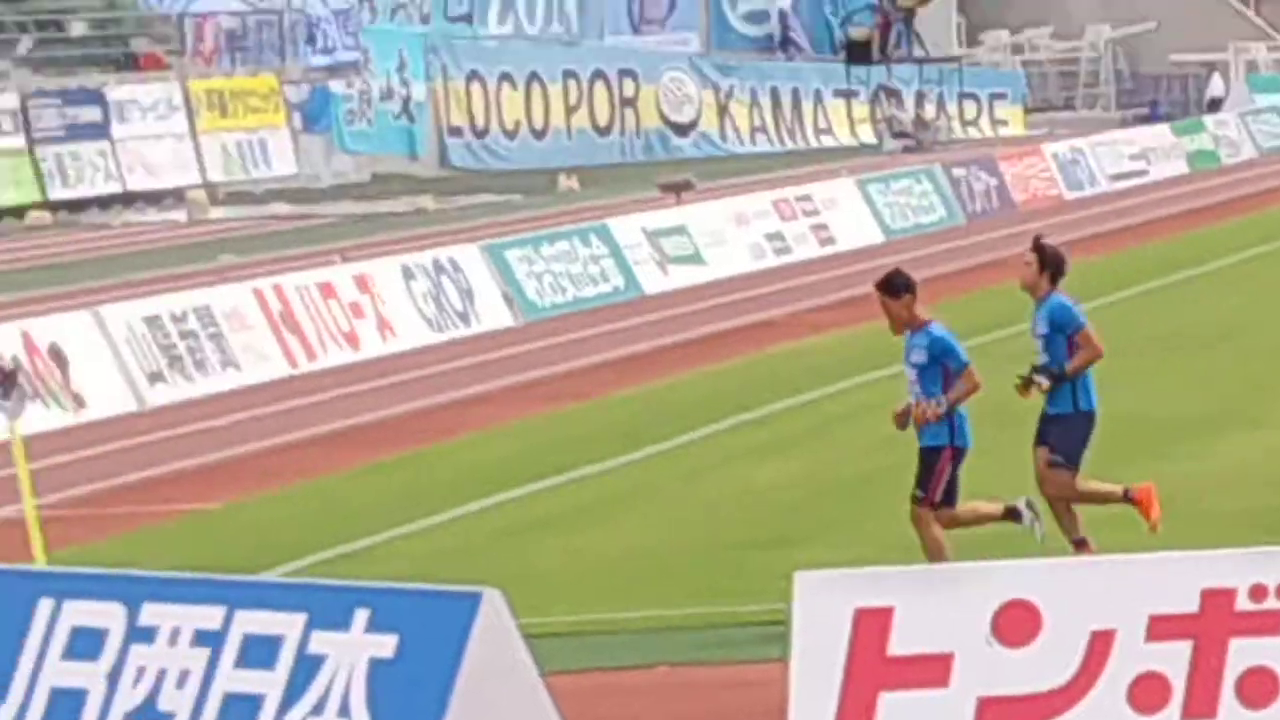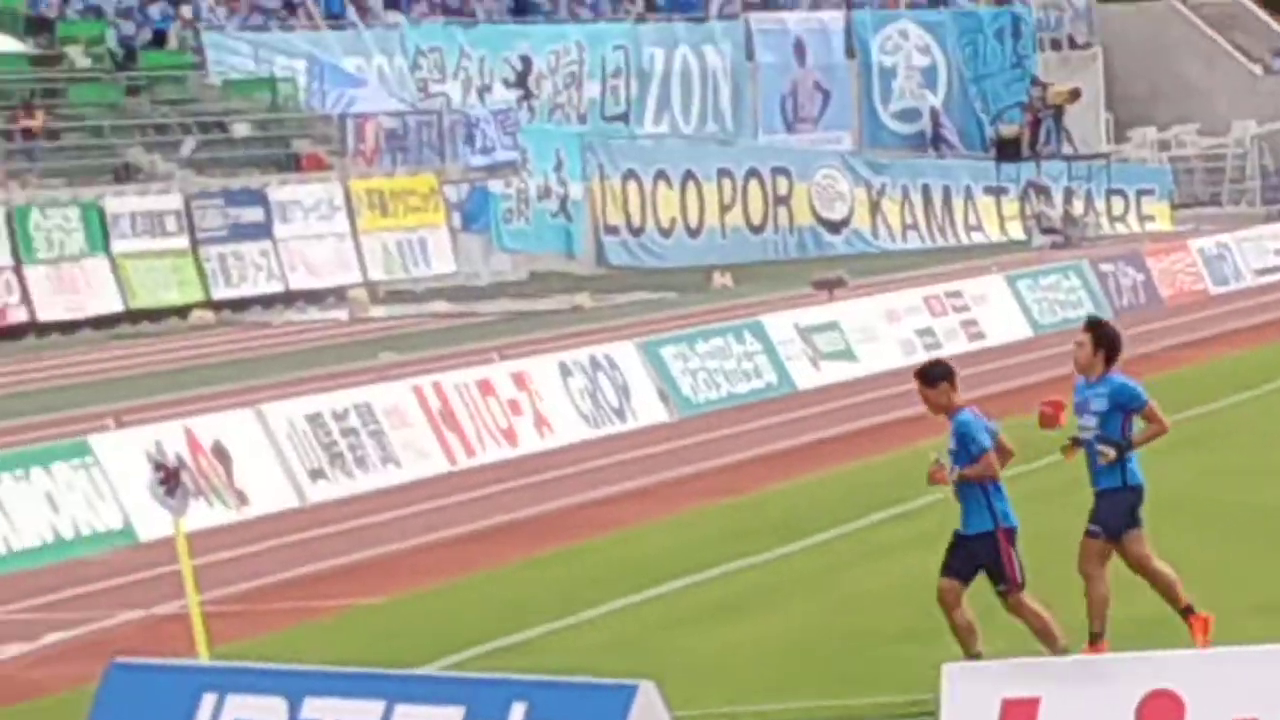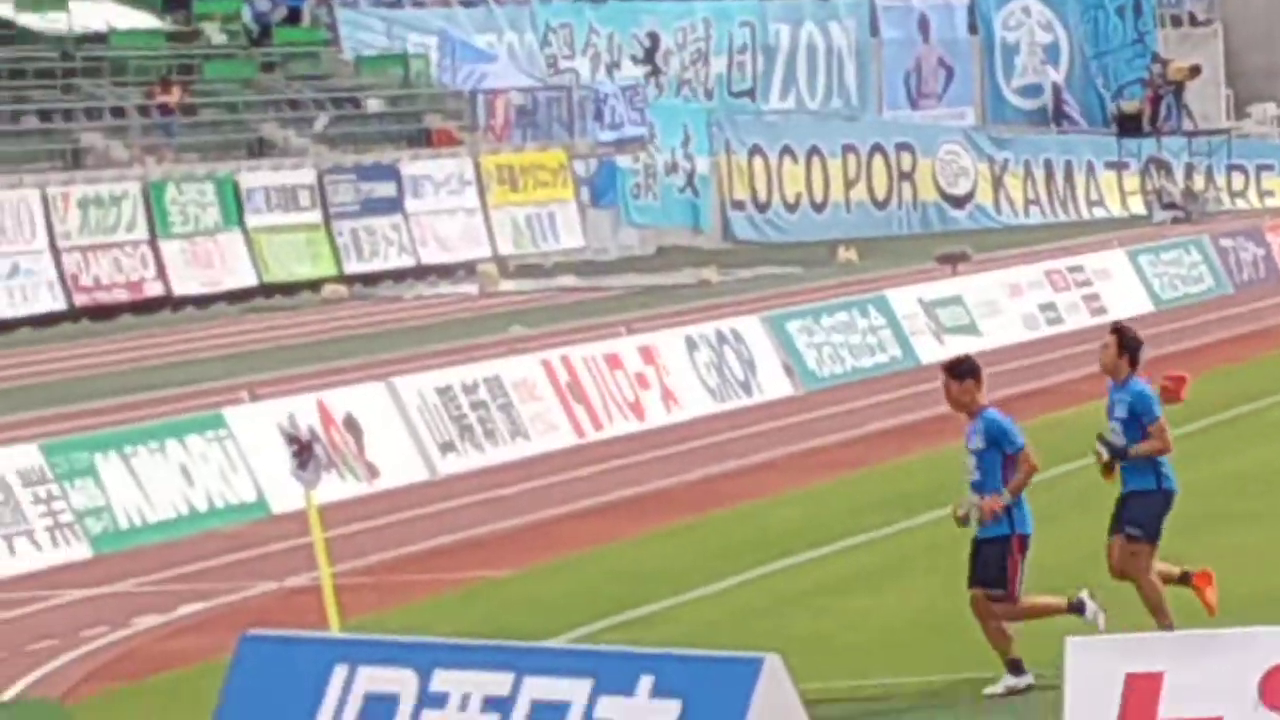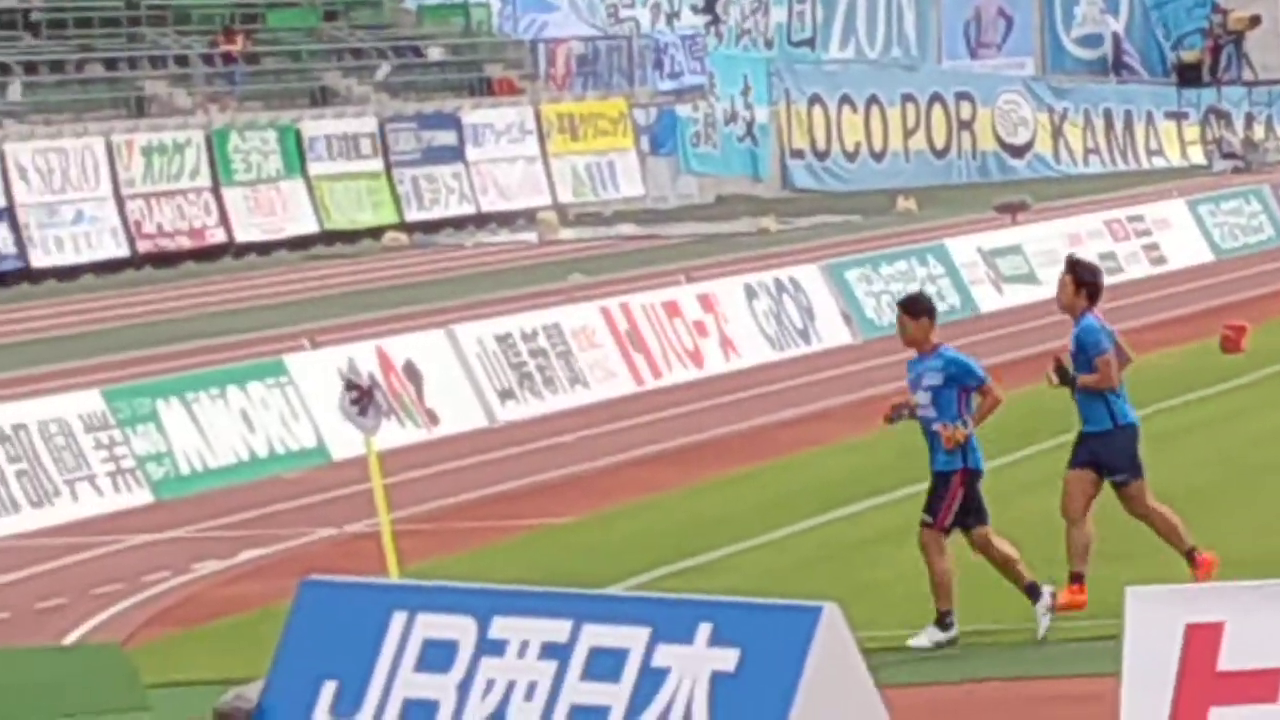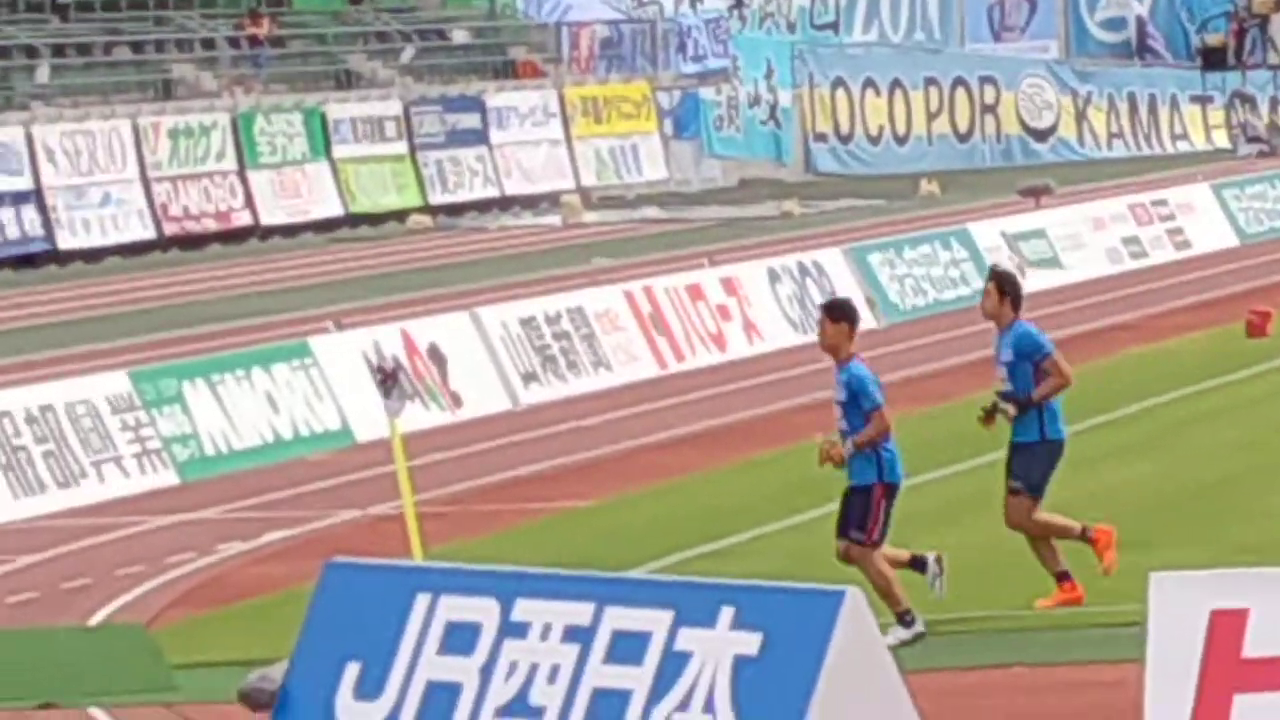
dt=0.2s
person 1, frame 1
left shoulder: (1060, 308)
right shoulder: (1045, 307)
left elbow: (1095, 349)
left wrist: (1058, 378)
right wrist: (1034, 379)
left hip: (1074, 411)
right hip: (1055, 411)
left knee: (1058, 490)
right knee: (1050, 488)
left ankle: (1136, 496)
right ankle: (1084, 554)
person 1, frame 2
left shoulder: (1121, 387)
right shoulder: (1081, 386)
left elbow: (1161, 424)
left wrist: (1124, 447)
right wrist: (1077, 442)
left hip: (1120, 487)
right hip: (1107, 487)
left knee: (1090, 564)
right knee: (1143, 563)
left ankle: (1096, 648)
right ankle: (1194, 618)
person 1, frame 3
left shoulder: (1140, 393)
right shoulder: (1117, 388)
left elbow: (1164, 443)
left wrist: (1123, 453)
right wrist: (1111, 458)
left hip: (1152, 489)
right hip: (1134, 490)
left knee: (1137, 569)
right knee: (1120, 567)
right ankle: (1195, 579)
person 1, frame 4
left shoulder: (1088, 328)
right shoulder: (1089, 323)
left elbow: (1108, 378)
right elbow: (1125, 358)
left wrist: (1070, 381)
left hip: (1113, 430)
right hip: (1093, 430)
left knee: (1141, 507)
right knee: (1072, 509)
left ankle: (1198, 560)
right ankle: (1076, 588)
person 1, frame 5
left shoulder: (1026, 335)
right shoulder: (1006, 336)
left elbow: (1065, 377)
left wrist: (1028, 403)
right wrist: (995, 409)
left hip: (1041, 438)
right hip: (1024, 438)
left knee: (1017, 519)
right knee: (1022, 518)
left ankle: (1096, 535)
right ankle: (1068, 587)
person 2, frame 1
left shoulder: (937, 338)
right shoulder: (914, 337)
left elbow: (972, 381)
left wrist: (939, 407)
right wrist: (909, 409)
left hip: (945, 439)
right hip: (933, 439)
left knee: (923, 514)
right knee: (943, 515)
right ankle: (1015, 510)
person 2, frame 2
left shoulder: (965, 422)
right shoulder: (966, 417)
left elbow: (992, 468)
right elbow: (1006, 449)
left wrist: (952, 476)
left hip: (991, 524)
right hip: (971, 526)
left knee: (1014, 600)
right knee: (946, 592)
right ankle: (976, 664)
person 2, frame 3
left shoulder: (994, 422)
right shoulder: (977, 424)
left elbow: (1030, 465)
left wrist: (1002, 499)
right wrist: (969, 505)
left hip: (1008, 530)
right hip: (988, 531)
left knee: (1002, 608)
right knee: (979, 602)
left ankle: (1077, 604)
right ankle: (1017, 673)
person 2, frame 4
left shoulder: (952, 361)
right shoulder: (915, 365)
left elbow: (993, 396)
left wrist: (965, 428)
right wrist: (902, 411)
left hip: (958, 464)
right hip: (943, 464)
left knee: (929, 539)
right knee: (981, 538)
left ankle: (945, 624)
right ankle: (1038, 594)
person 2, frame 5
left shoulder: (856, 374)
right shoulder: (843, 370)
left elbow: (882, 424)
left wrist: (845, 447)
right wrist: (837, 446)
left hip: (877, 474)
right hip: (863, 475)
left knee: (863, 553)
right knee: (847, 551)
left ankle: (908, 622)
right ankle: (924, 563)
